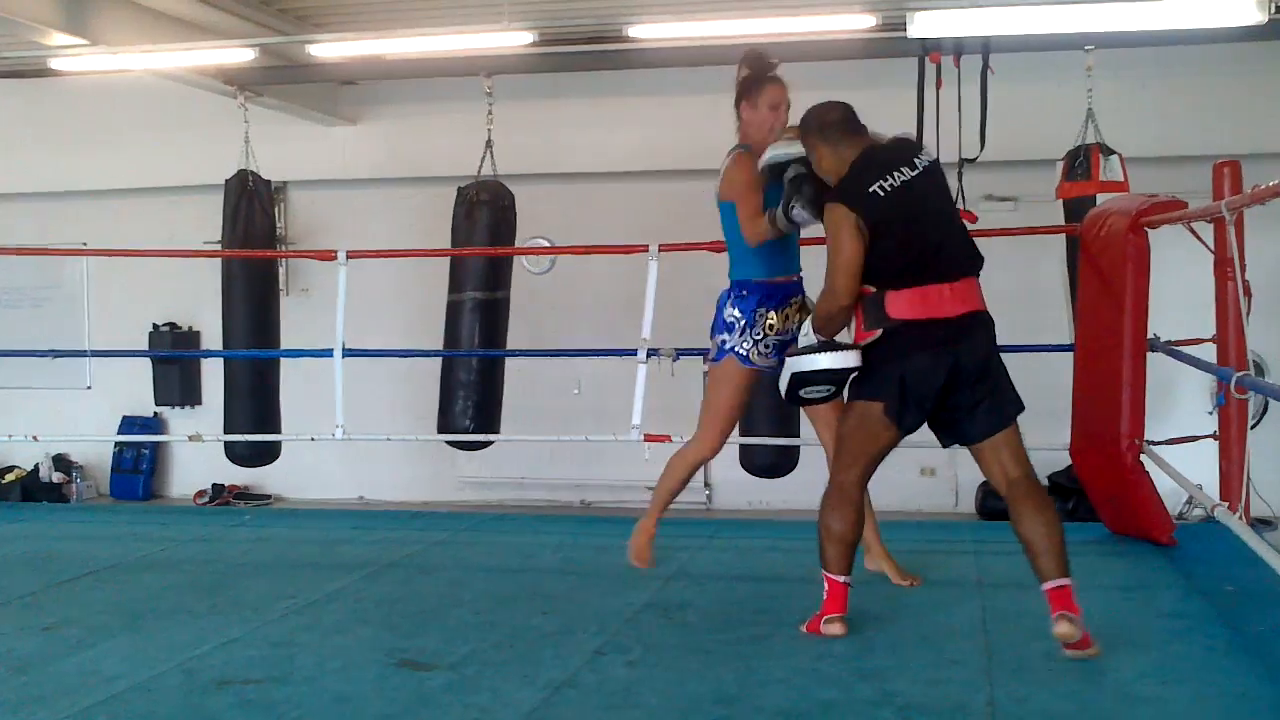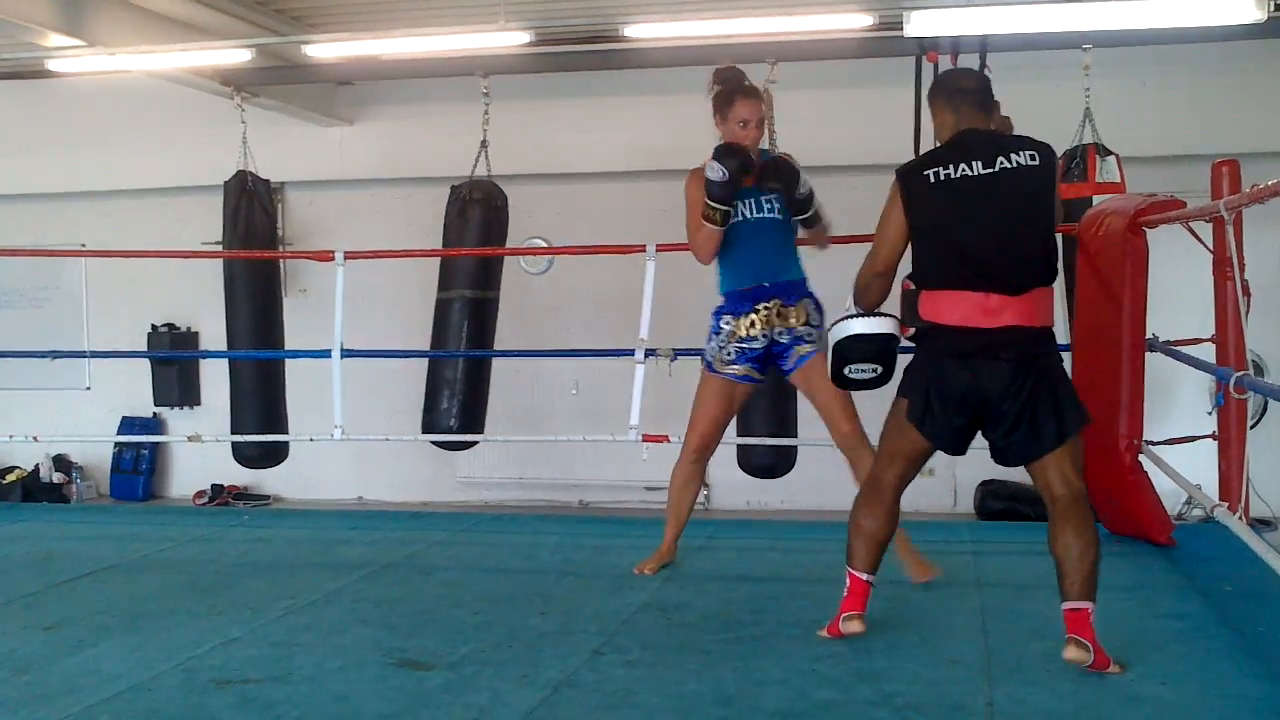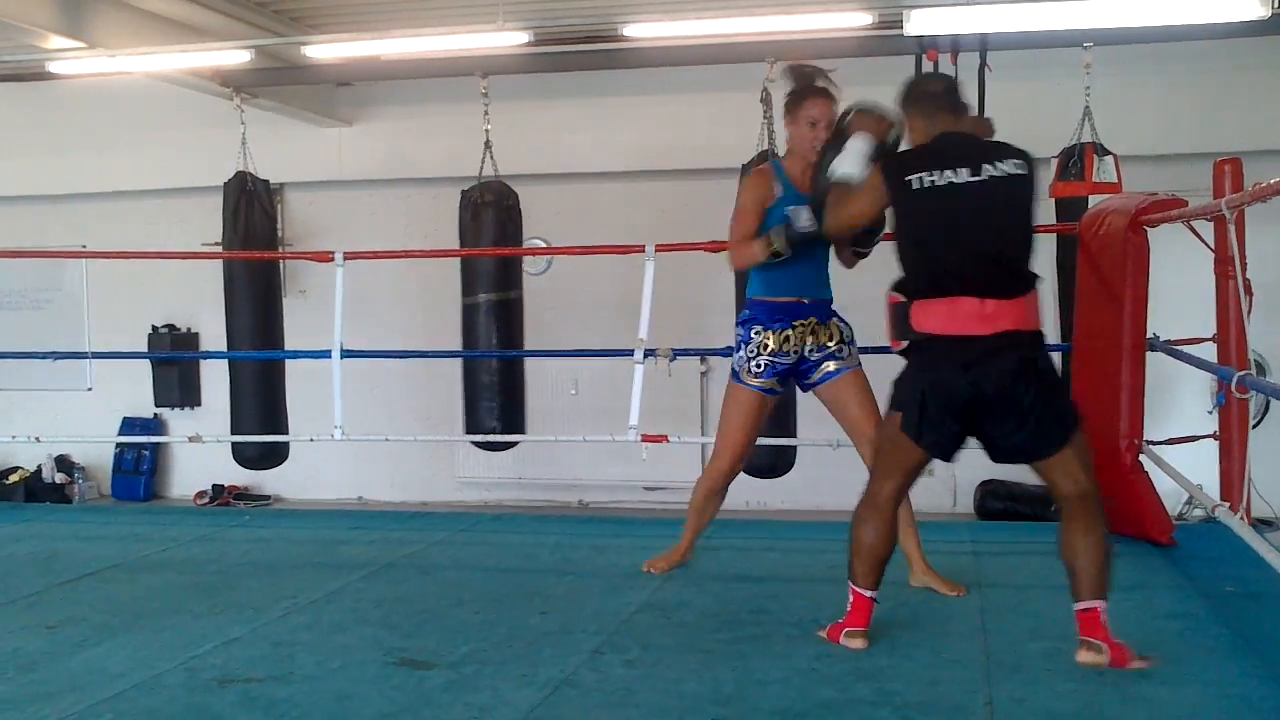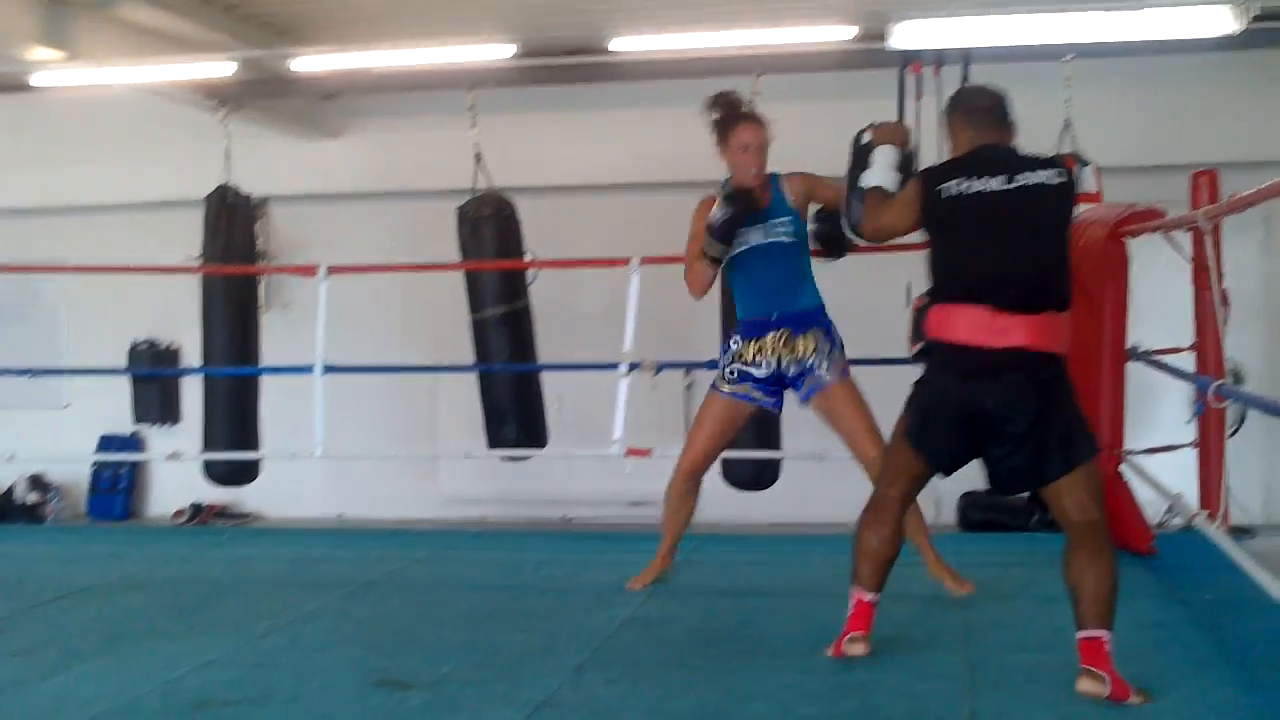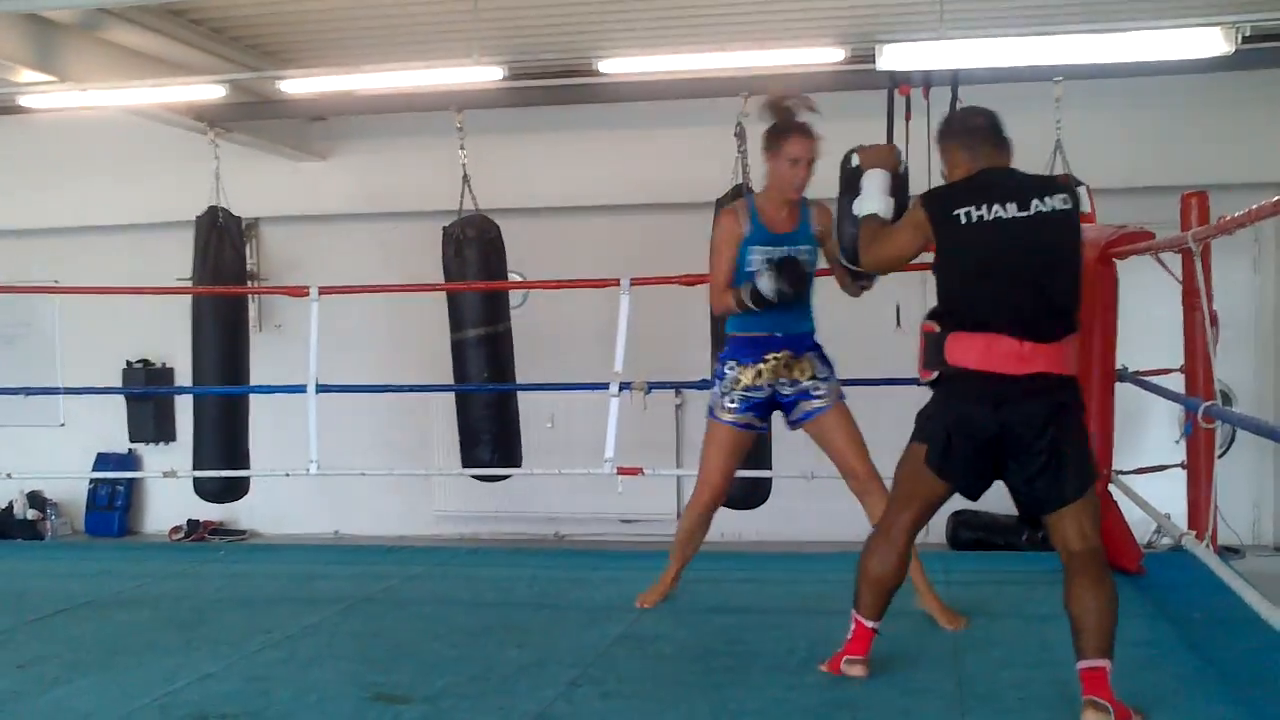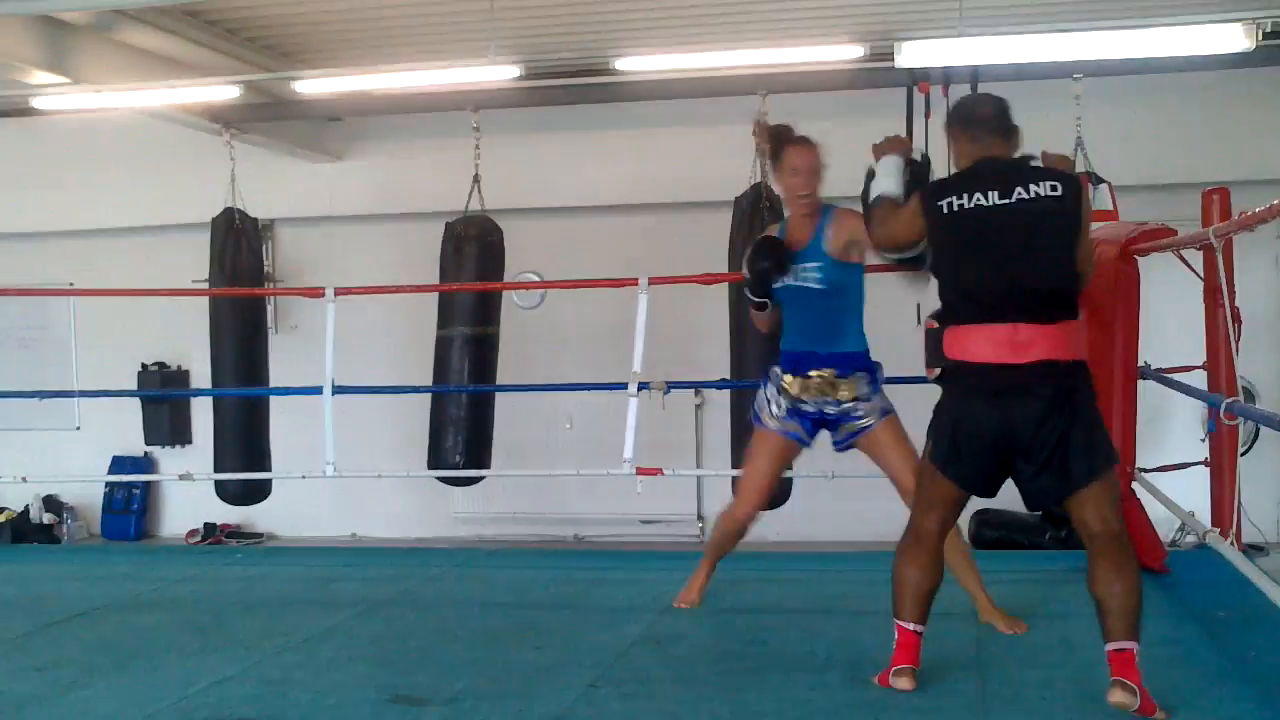
dt=0.5s
person 1, frame 1
left shoulder: (845, 201)
right shoulder: (917, 156)
left elbow: (840, 300)
left wrist: (811, 333)
left hip: (901, 348)
right hip: (968, 338)
left knee: (846, 479)
right knee: (1016, 479)
left ankle: (832, 609)
right ankle: (1064, 610)
person 1, frame 2
left shoulder: (915, 177)
right shoulder: (1040, 158)
left elbow: (877, 271)
left wrist: (861, 318)
left hip: (944, 352)
right hip: (1022, 352)
left knee: (885, 479)
right knee: (1066, 495)
left ankle: (852, 608)
right ankle: (1081, 632)
person 1, frame 3
left shoulder: (898, 173)
right shoulder: (1017, 165)
left elbow: (838, 219)
left wrist: (856, 148)
left hip: (937, 361)
right hip: (1014, 355)
left knee: (883, 489)
right knee: (1077, 492)
left ankle: (856, 620)
right ankle: (1094, 632)
person 1, frame 4
left shoulder: (936, 182)
right shoulder: (1057, 180)
left elbow: (870, 224)
left wrist: (880, 154)
left hip: (953, 371)
right hip: (1033, 374)
left knee: (889, 495)
right knee: (1086, 520)
left ankle: (857, 628)
right ankle: (1095, 663)
person 1, frame 5
left shoulder: (941, 207)
right shoulder: (1064, 198)
left elbow: (873, 256)
left wrist: (875, 179)
left hip: (966, 395)
right hip: (1047, 399)
left knee: (898, 521)
right knee: (1082, 546)
left ankle: (856, 649)
person 1, frame 6
left shoulder: (934, 199)
right shoulder: (1061, 186)
left elbow: (886, 232)
left wrist: (889, 167)
left hip: (972, 390)
right hip: (1054, 385)
left knee: (926, 525)
right knee: (1104, 531)
left ankle: (903, 661)
person 2, frame 1
right shoulder: (741, 165)
right elbow: (753, 233)
left wrist: (810, 198)
right wrist: (799, 199)
left hip: (792, 308)
right hip: (750, 310)
left knee: (837, 432)
right knee: (710, 438)
left ankle: (876, 552)
right ankle: (649, 522)
person 2, frame 2
left shoulder: (779, 167)
right shoulder: (706, 174)
left elbow: (818, 237)
right elbow: (703, 252)
left wrist: (799, 199)
right wrist: (716, 192)
left hip: (797, 314)
right hip: (737, 319)
left knee: (852, 435)
right knee: (698, 444)
left ankle: (904, 548)
right ankle: (667, 544)
person 2, frame 3
right shoulder: (762, 179)
left elbow: (849, 261)
right elbow: (738, 256)
left wrist: (861, 235)
right wrist: (788, 235)
left hip: (823, 328)
right hip: (766, 329)
left knee: (880, 447)
right knee: (726, 460)
left ankle: (918, 566)
right ankle: (684, 545)
person 2, frame 4
left shoulder: (794, 188)
right shoulder: (711, 209)
right elbow: (697, 287)
right wrist: (719, 236)
left hip: (810, 342)
right hip: (749, 349)
left knee: (876, 457)
right knee: (691, 462)
left ankle: (935, 565)
right ankle: (662, 558)
person 2, frame 5
left shoulder: (818, 217)
right shoulder: (734, 217)
left elbow: (854, 289)
right elbow: (717, 301)
right wrist: (758, 292)
left hip: (804, 365)
right hip: (744, 367)
left knee: (866, 478)
right knee: (708, 494)
left ankle: (927, 596)
right ankle: (670, 575)
person 2, frame 6
left shoulder: (845, 226)
right shoulder: (774, 238)
right elbow: (764, 324)
right wrist: (756, 289)
left hip: (855, 383)
right hip: (791, 384)
left knee: (921, 495)
right knee: (745, 507)
left ankle: (983, 603)
right ankle: (705, 570)
